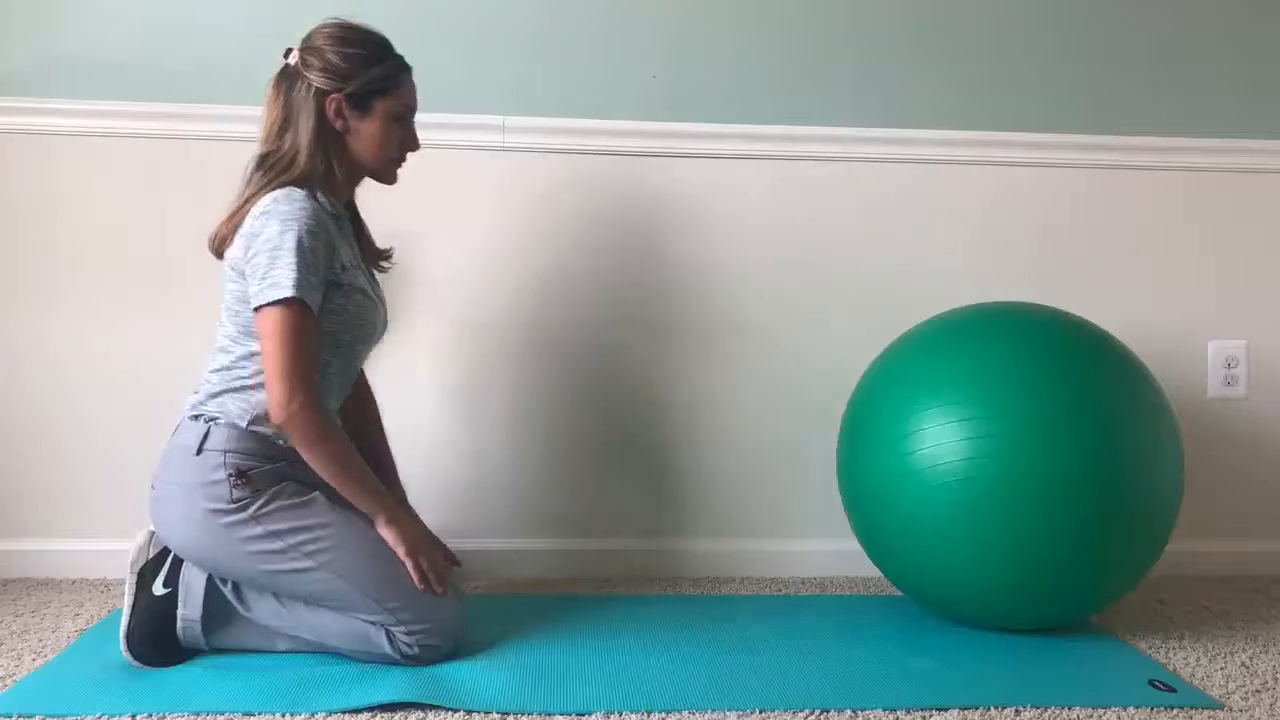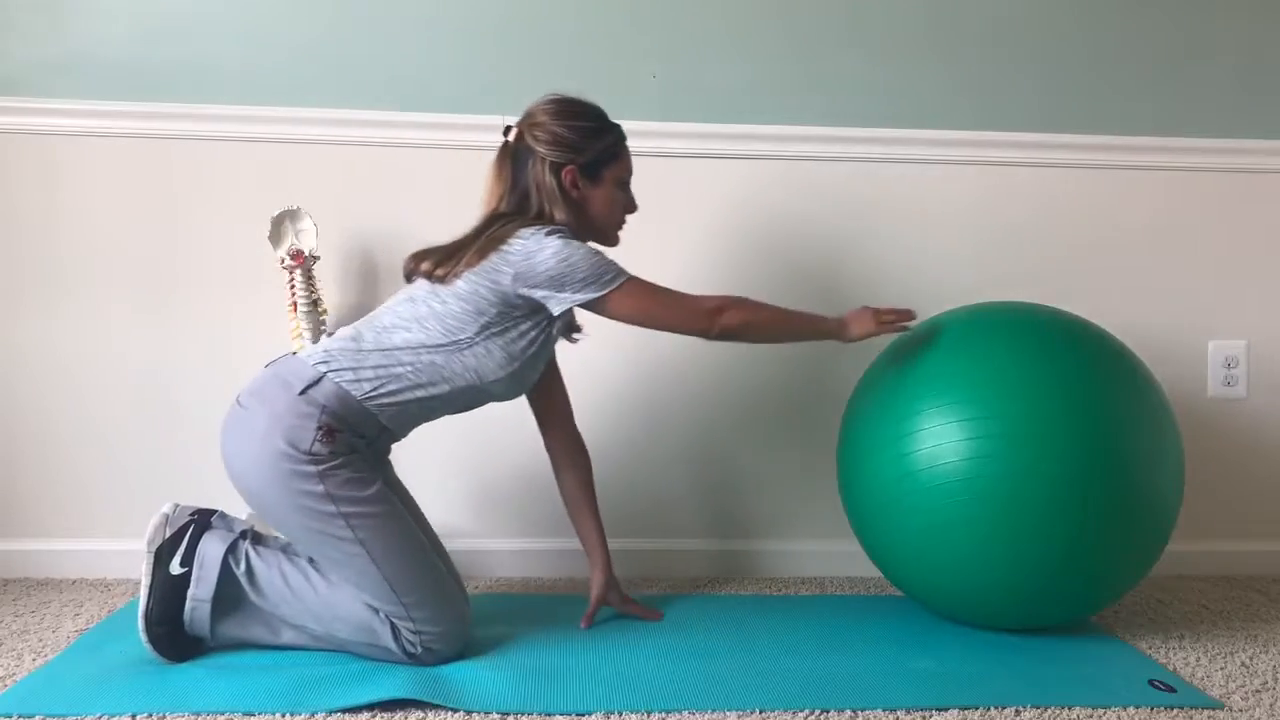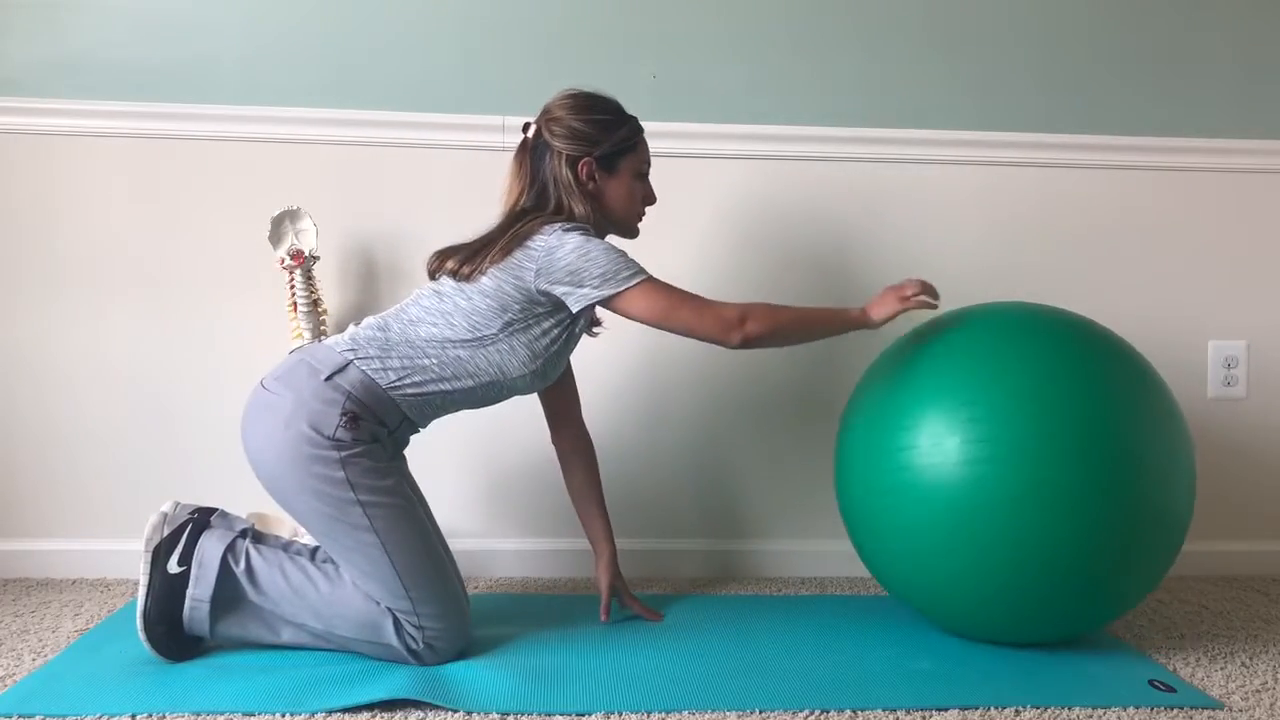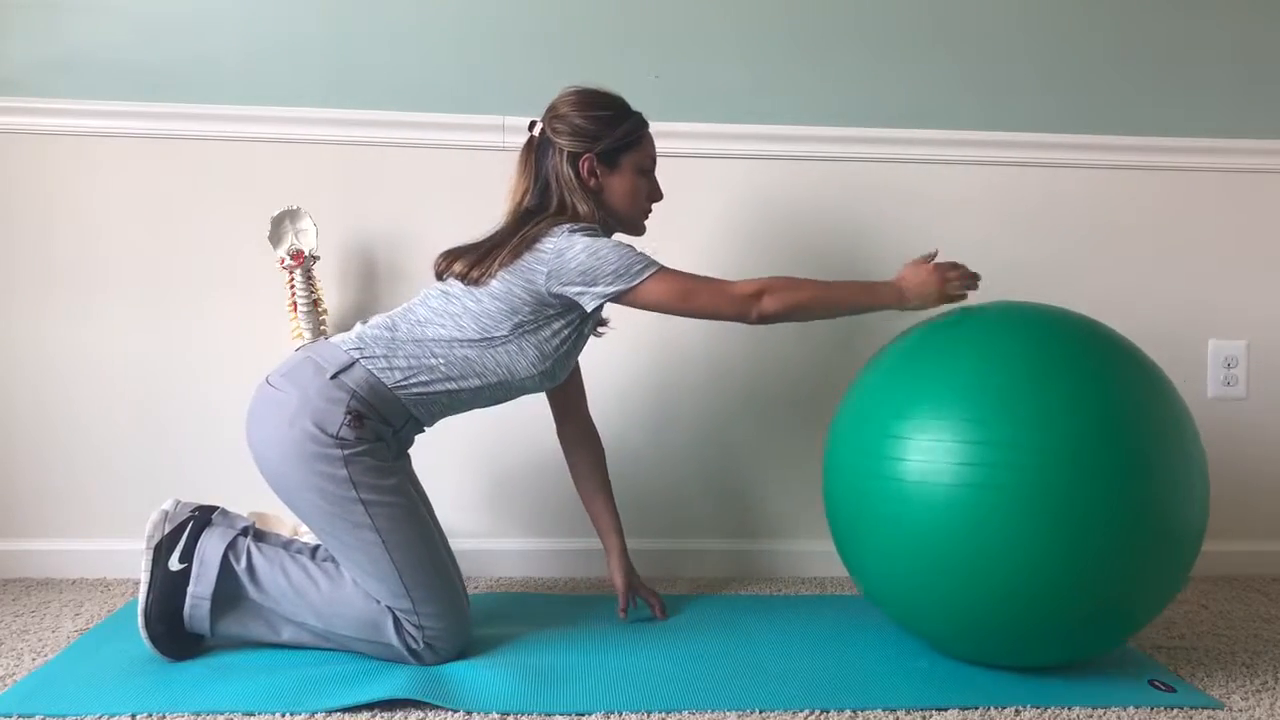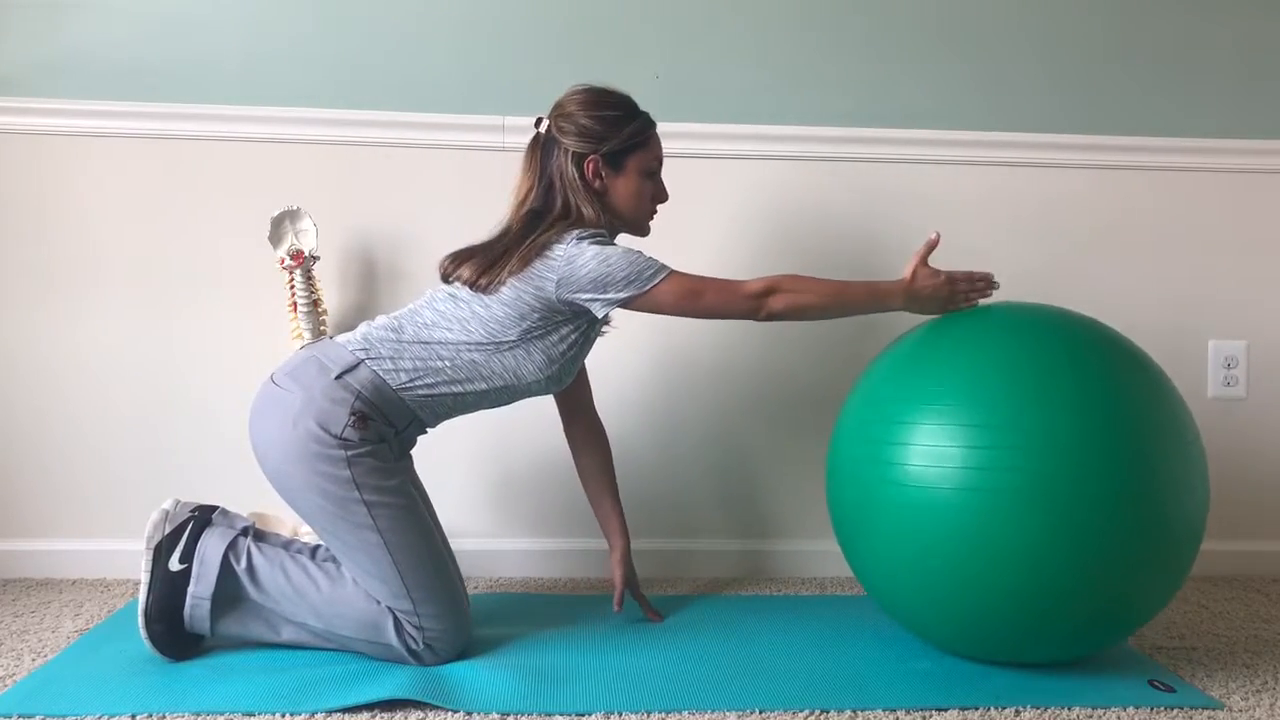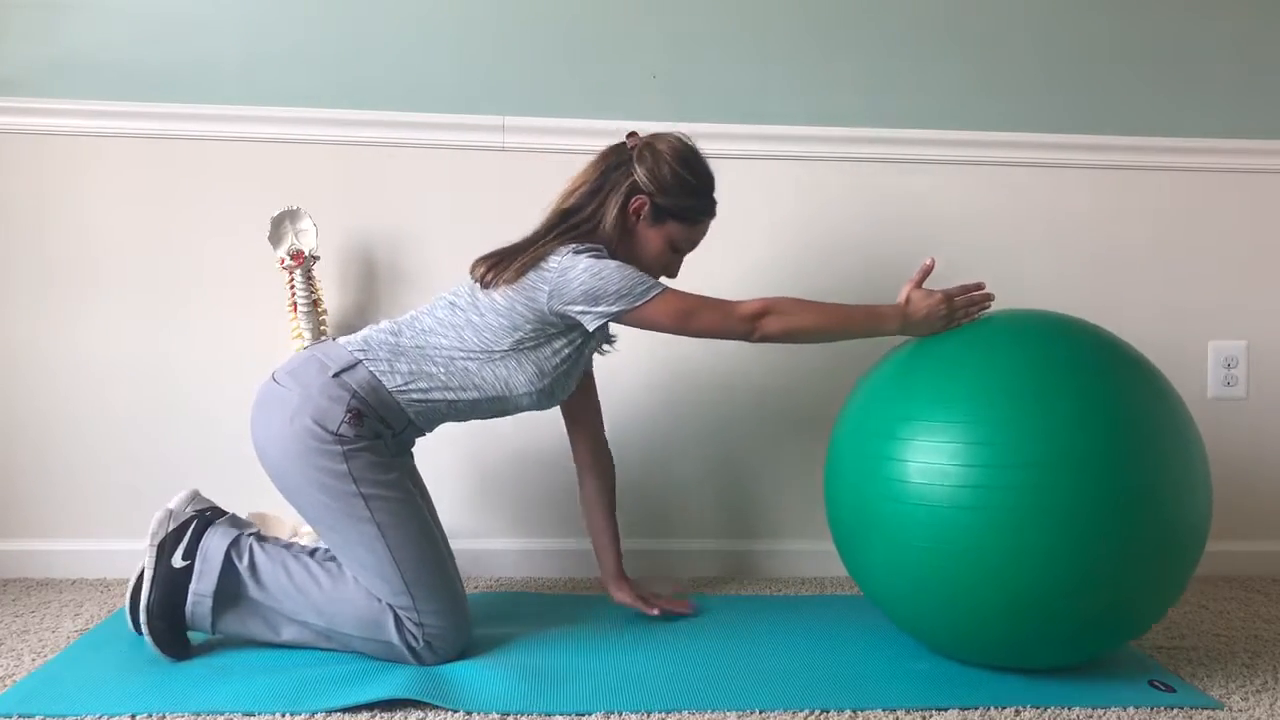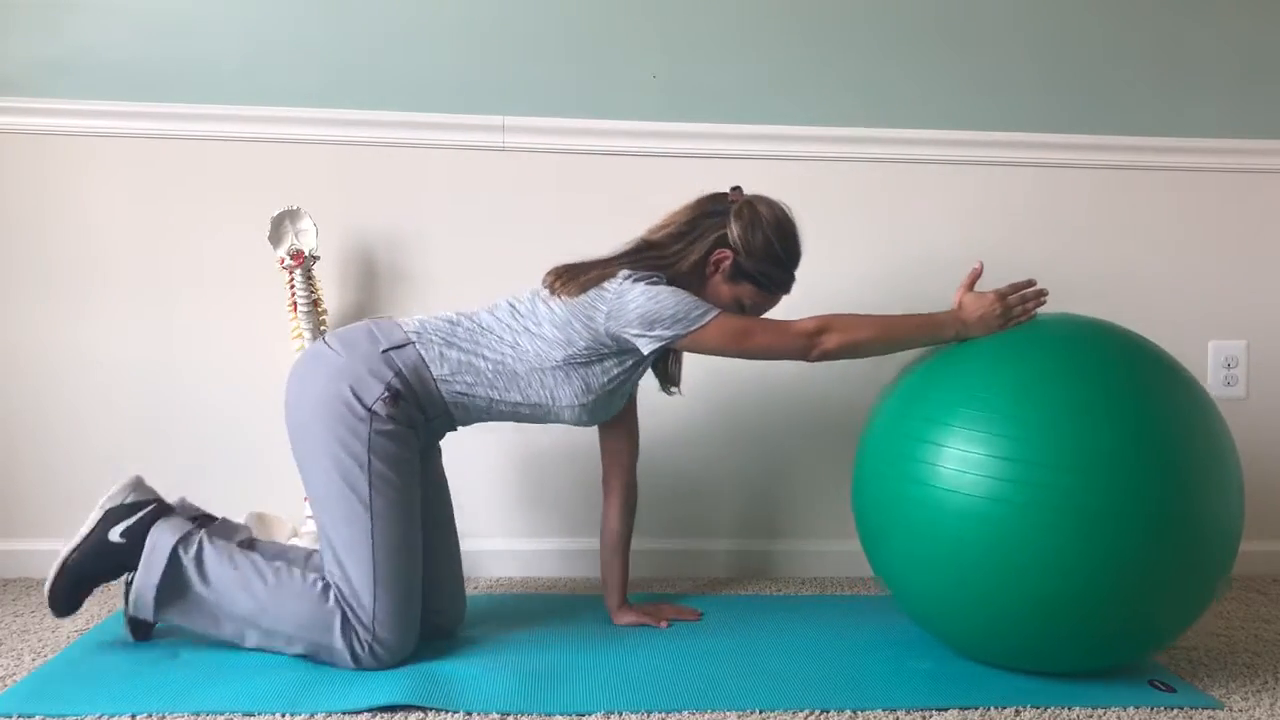
dt=0.7s
person 1, frame 1
left shoulder: (332, 217)
right shoulder: (294, 219)
left elbow: (346, 383)
right elbow: (292, 405)
left wrist: (395, 512)
right wrist: (391, 519)
left hip: (267, 472)
right hip: (226, 482)
left knee: (421, 587)
right knee: (432, 624)
left ankle: (193, 573)
right ankle: (197, 606)
person 1, frame 2
left shoulder: (525, 262)
right shoulder: (544, 256)
left elbow: (562, 439)
right elbow: (713, 319)
left wrist: (602, 569)
right wrist: (840, 327)
left hip: (310, 433)
right hip: (293, 435)
left knee: (427, 599)
right knee: (434, 630)
left ankle: (218, 546)
right ankle: (207, 580)
person 1, frame 3
left shoulder: (548, 264)
right shoulder: (566, 253)
left elbow: (569, 431)
right elbow: (733, 326)
left wrist: (607, 561)
right wrist: (865, 313)
left hip: (323, 417)
right hip: (315, 421)
left knee: (424, 597)
right knee: (434, 631)
left ankle: (216, 548)
right ankle: (209, 575)
person 1, frame 4
left shoulder: (555, 259)
right shoulder: (577, 254)
left elbow: (576, 429)
right elbow: (752, 302)
left wrist: (619, 559)
right wrist: (898, 292)
left hip: (327, 413)
right hip: (321, 418)
left knee: (416, 596)
right knee: (434, 631)
left ankle: (215, 545)
right ankle: (207, 574)
person 1, frame 5
left shoulder: (559, 260)
right shoulder: (585, 262)
left elbow: (581, 420)
right elbow: (760, 299)
left wrist: (621, 554)
right wrist: (905, 295)
left hip: (326, 408)
right hip: (325, 419)
left knee: (409, 589)
right knee: (435, 632)
left ankle: (213, 543)
right ankle: (206, 574)
person 1, frame 6
left shoulder: (571, 279)
right shoulder: (584, 275)
left elbow: (589, 441)
right elbow: (754, 322)
left wrist: (618, 577)
right wrist: (901, 318)
left hip: (340, 417)
right hip: (320, 419)
left knee: (404, 591)
right knee: (434, 632)
left ankle: (213, 544)
right ankle: (204, 568)
person 1, frame 7
left shoulder: (632, 310)
right shoulder: (645, 302)
left elbow: (619, 468)
right elbow: (812, 339)
left wrist: (619, 600)
right wrist: (959, 323)
left hip: (383, 398)
right hip: (355, 388)
left knee: (435, 611)
right knee: (376, 636)
left ankle: (201, 546)
right ankle: (149, 545)
